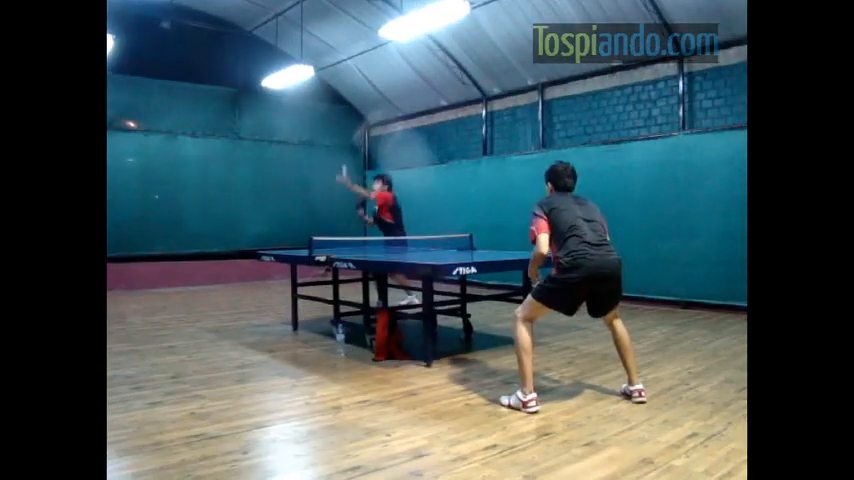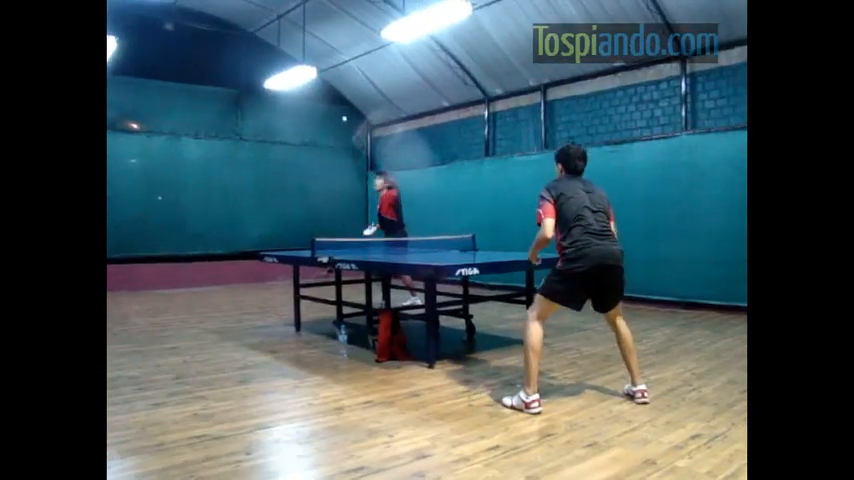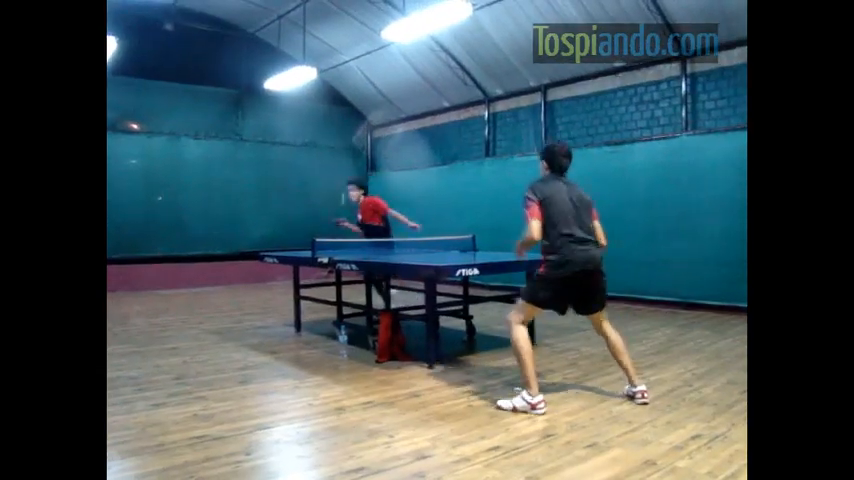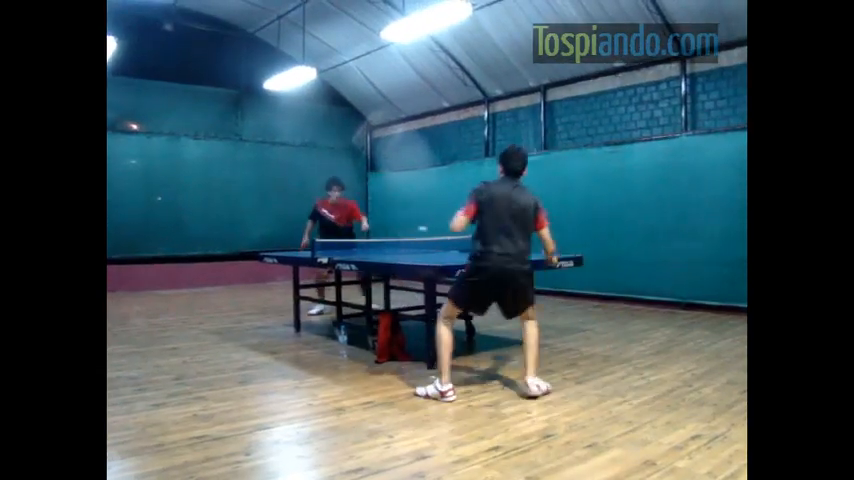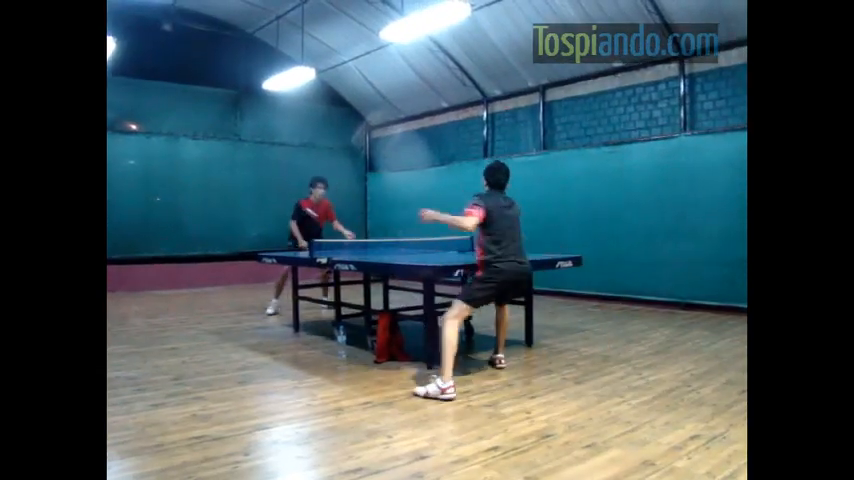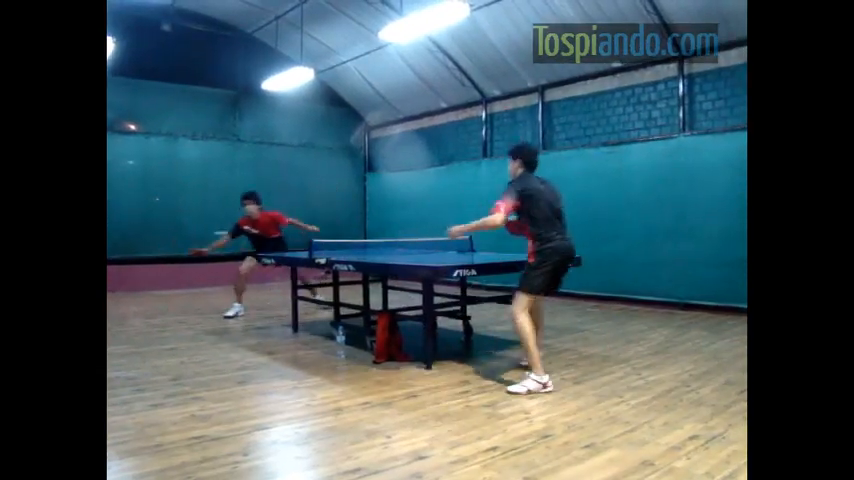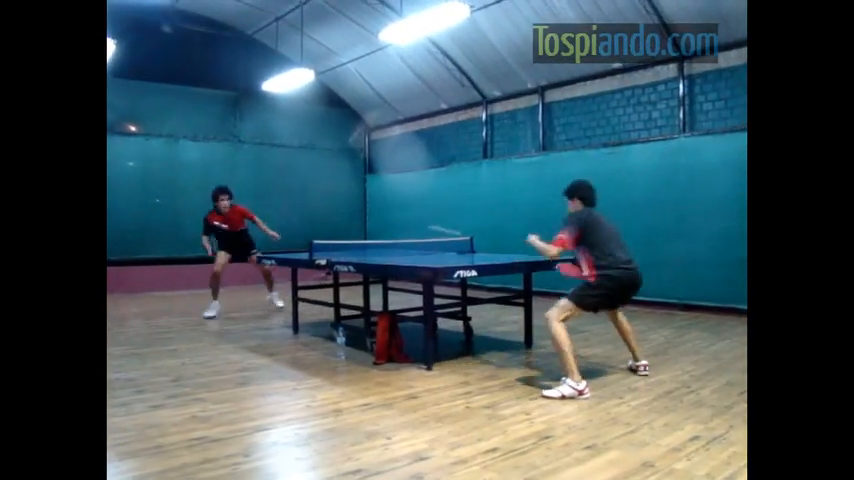
dt=0.4s
person 1, frame 1
left shoulder: (545, 206)
right shoulder: (591, 206)
left elbow: (542, 249)
left wrist: (532, 270)
left hip: (575, 267)
right hip: (610, 264)
left knee: (523, 317)
right knee: (613, 319)
left ankle: (527, 395)
right ankle: (635, 386)
person 1, frame 2
left shoulder: (552, 189)
right shoulder: (599, 192)
left elbow: (547, 233)
left wrist: (533, 252)
left hip: (578, 260)
right hip: (612, 257)
left knee: (535, 317)
right knee: (616, 319)
left ankle: (530, 395)
right ankle: (638, 386)
person 1, frame 3
left shoulder: (538, 189)
right shoulder: (581, 194)
left elbow: (533, 235)
right elbow: (601, 241)
left wrist: (521, 247)
left hip: (559, 265)
right hip: (592, 264)
left knee: (516, 320)
right knee: (601, 325)
left ankle: (532, 396)
right ankle: (636, 386)
person 1, frame 4
left shoulder: (484, 190)
right shoulder: (531, 201)
left elbow: (457, 227)
right elbow: (548, 244)
left wrist: (463, 214)
right wrist: (551, 255)
left hip: (482, 268)
right hip: (517, 272)
left knee: (444, 318)
right knee: (529, 319)
left ankle: (444, 385)
right ankle: (532, 379)
person 1, frame 5
left shoulder: (482, 200)
right shoulder: (513, 206)
left elbow: (469, 224)
left wrist: (437, 216)
left hip: (496, 270)
right hip: (522, 271)
left knee: (452, 318)
right knee: (500, 303)
left ankle: (444, 382)
right ankle: (498, 355)
person 1, frame 6
left shoulder: (517, 187)
right shoulder: (546, 186)
left elbow: (496, 219)
left wrist: (462, 228)
right wrist: (517, 224)
left hip: (545, 252)
right hip: (564, 248)
left knee: (519, 311)
right knee: (533, 297)
left ankle: (539, 376)
right ankle: (533, 356)
person 1, frame 7
left shoulder: (577, 218)
right shoulder: (601, 222)
left elbow: (552, 252)
left wrist: (534, 241)
right wrist: (580, 269)
left hip: (607, 278)
right hip: (632, 277)
left knee: (554, 317)
right knee: (613, 310)
left ankle: (575, 383)
right ankle: (638, 362)
person 2, frame 1
left shoulder: (388, 197)
right shoulder: (381, 201)
left elbow: (367, 195)
right elbow: (376, 221)
left wrist: (348, 183)
right wrist: (365, 217)
left ankle: (411, 297)
person 2, frame 2
left shoulder: (390, 195)
right shoulder: (382, 198)
left elbow: (395, 193)
left wrist: (391, 183)
right wrist: (378, 226)
left hip: (397, 238)
right hip: (391, 238)
left ankle: (415, 298)
right ankle: (415, 298)
person 2, frame 3
left shoulder: (372, 202)
right shoulder: (360, 209)
left elbow: (390, 212)
right elbow: (361, 231)
left wrist: (408, 223)
right wrist: (348, 226)
person 2, frame 4
left shoulder: (349, 205)
right shoulder: (320, 205)
left elbow: (361, 217)
right elbow: (311, 221)
left wrist: (364, 224)
right wrist: (306, 236)
right knee: (321, 273)
right ankle: (321, 304)
person 2, frame 5
left shoulder: (327, 205)
right shoulder: (301, 204)
left elbow: (334, 222)
right elbow: (293, 223)
left wrist: (345, 232)
right wrist: (300, 240)
right hip: (299, 243)
left knee: (326, 270)
right knee: (286, 270)
left ankle: (325, 299)
right ankle: (275, 302)
person 2, frame 6
left shoulder: (271, 216)
right shoulder: (242, 223)
left elbow: (289, 221)
right elbow: (228, 237)
left wrist: (307, 227)
right wrist: (209, 249)
left hip: (279, 249)
right hip: (260, 251)
right knee: (242, 272)
left ankle: (316, 297)
right ankle: (238, 306)
person 2, frame 7
left shoulder: (239, 210)
right shoulder: (209, 218)
left elbow: (254, 218)
right elbow: (205, 237)
left wrist: (269, 231)
right wrist: (208, 248)
left hip: (245, 243)
right hip: (225, 247)
left knee: (266, 269)
right knee: (216, 271)
left ankle: (272, 294)
right ankle: (214, 304)
